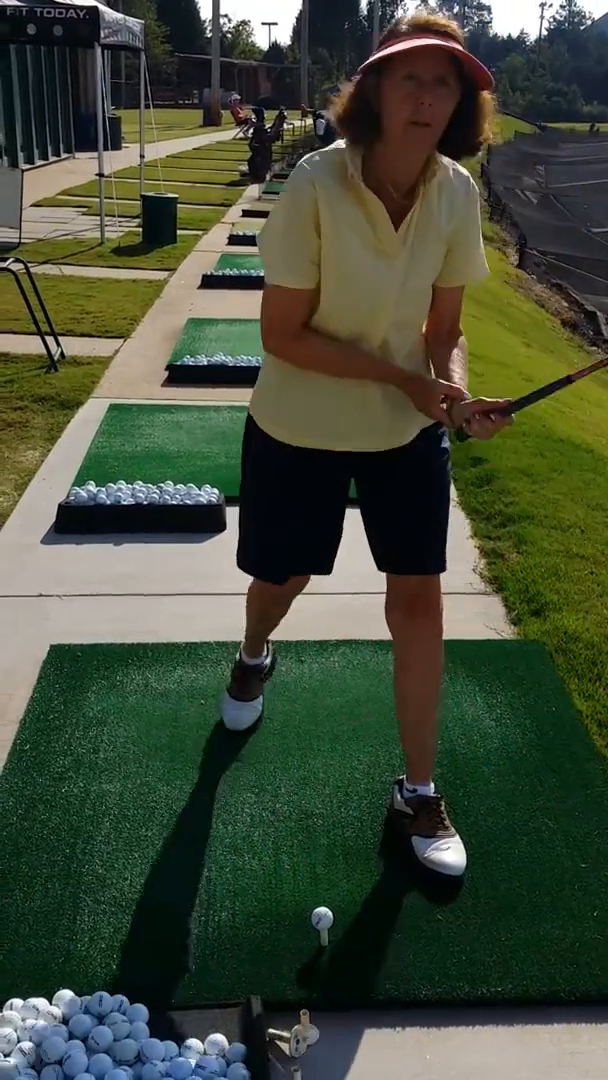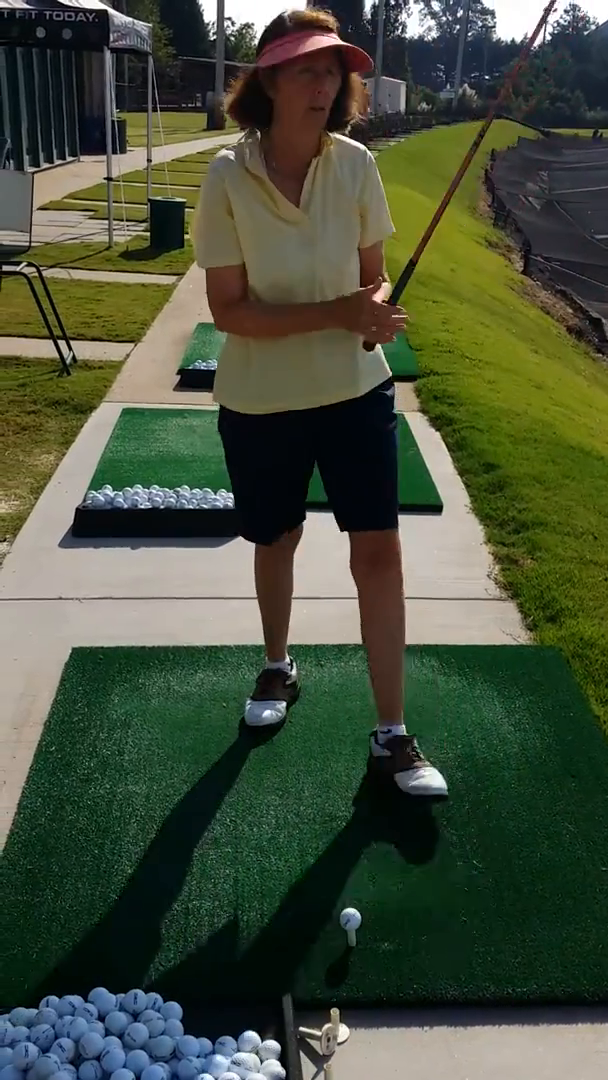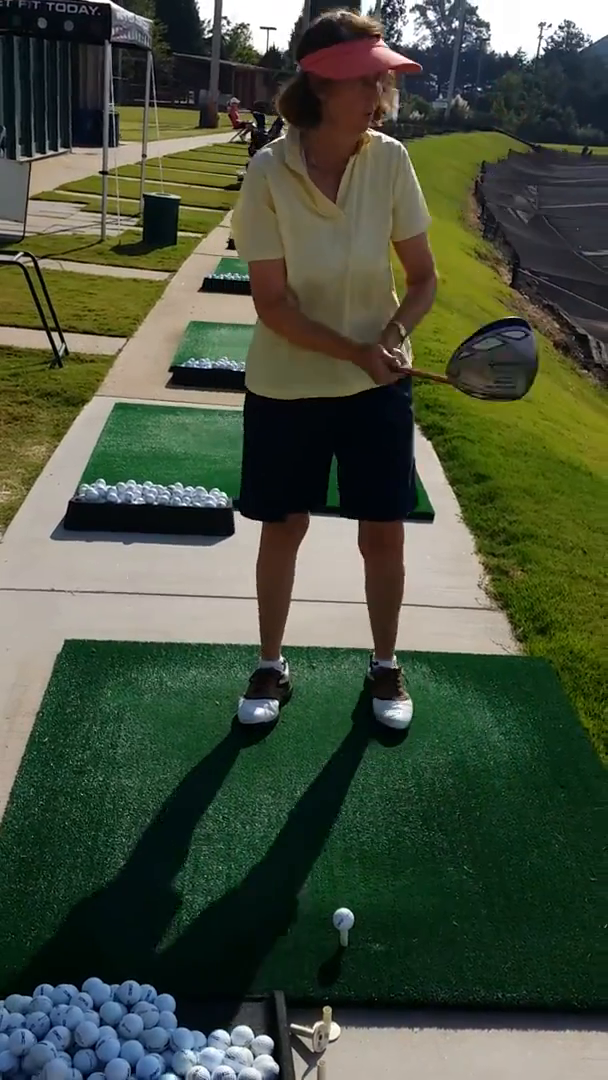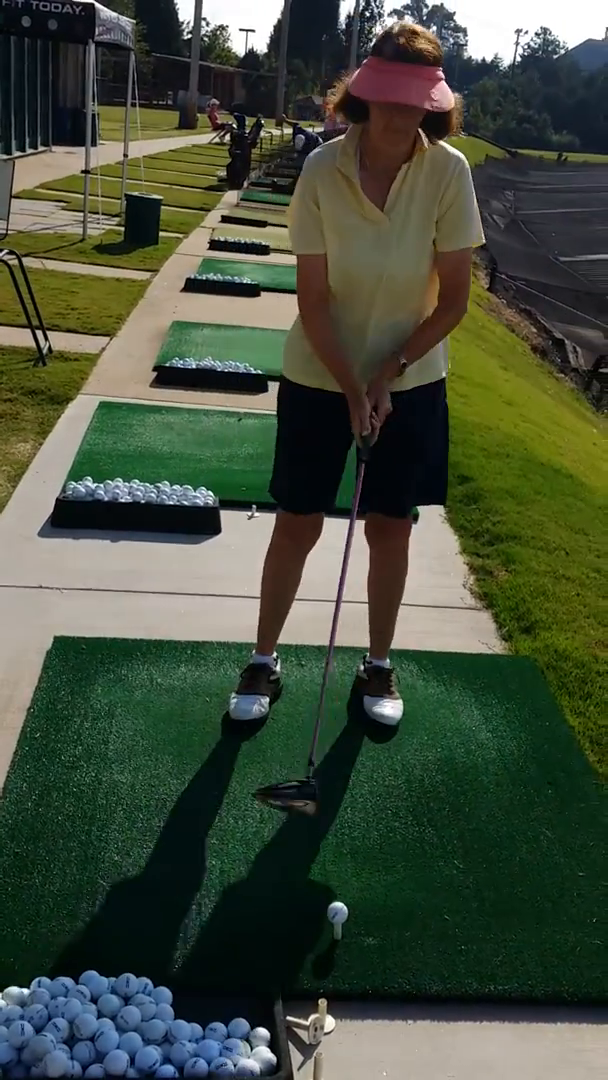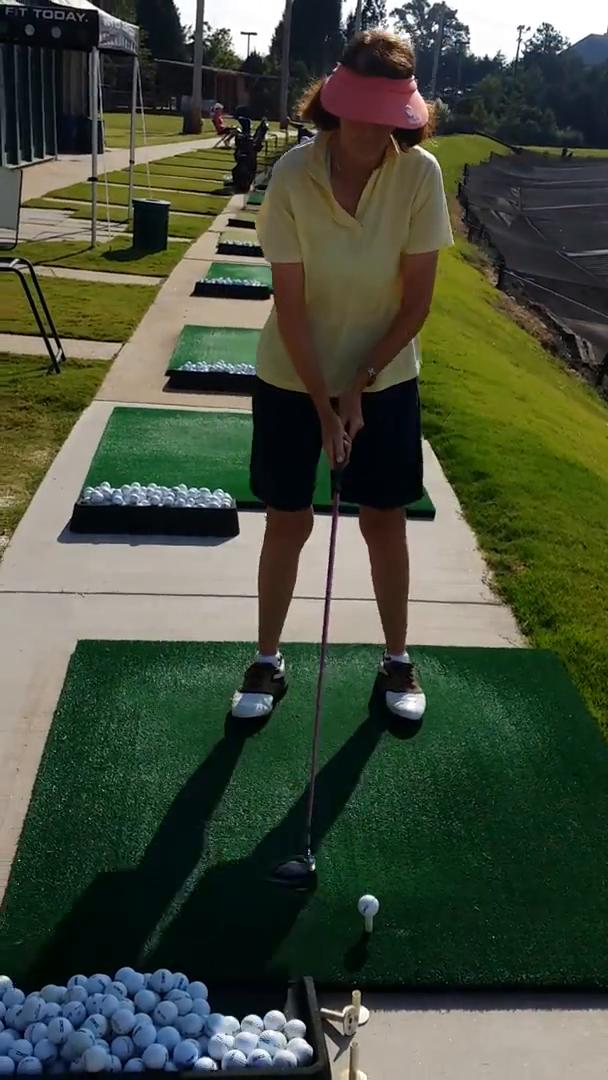
dt=0.5s
person 1, frame 1
left shoulder: (456, 192)
right shoulder: (316, 184)
left elbow: (444, 327)
right elbow: (283, 335)
left wrist: (457, 389)
right wrist: (403, 375)
left hip: (408, 431)
right hip: (297, 430)
left knee: (419, 603)
right knee: (279, 576)
left ankle: (417, 790)
right ankle: (254, 654)
person 1, frame 2
left shoulder: (355, 164)
right shoulder: (227, 176)
left elbow: (373, 276)
right elbow: (229, 310)
left wrist: (377, 310)
right wrist: (332, 313)
left hip: (355, 390)
right hip: (261, 402)
left knee: (379, 552)
right knee: (275, 542)
left ankle: (392, 734)
right ankle: (279, 667)
person 1, frame 3
left shoulder: (391, 161)
right shoulder: (270, 172)
left elbow: (423, 277)
right elbow: (272, 303)
left wrist: (392, 336)
right wrist: (355, 352)
left hip: (378, 384)
right hip: (288, 388)
left knee: (383, 534)
right knee: (283, 530)
left ankle: (385, 664)
right ankle: (271, 665)
person 1, frame 4
left shoulder: (449, 171)
right shoulder: (322, 169)
left elbow: (454, 299)
right elbow: (312, 300)
left wrist: (389, 373)
right wrist: (352, 389)
left hip: (410, 383)
right hip: (318, 380)
left knee: (390, 529)
right knee: (297, 525)
left ankle: (377, 665)
right ankle: (263, 660)
person 1, frame 5
left shoulder: (420, 173)
right shoulder: (292, 176)
left elbow: (417, 301)
right elbow: (290, 307)
left wrist: (358, 385)
right wrist: (323, 409)
left hip: (385, 380)
right hip: (292, 380)
left knee: (386, 522)
right knee: (287, 523)
left ankle: (396, 660)
right ankle: (268, 660)
